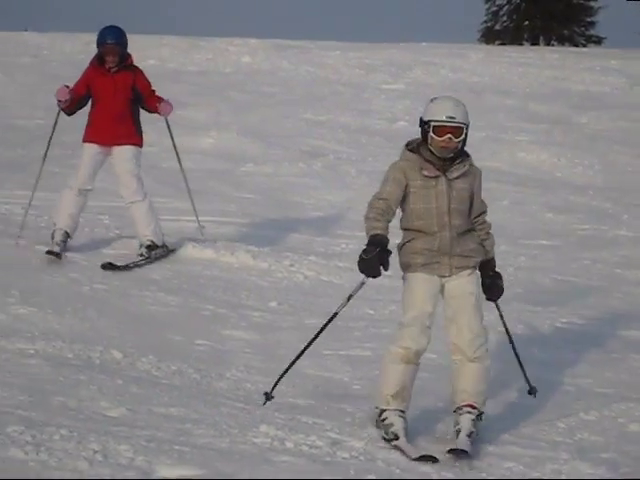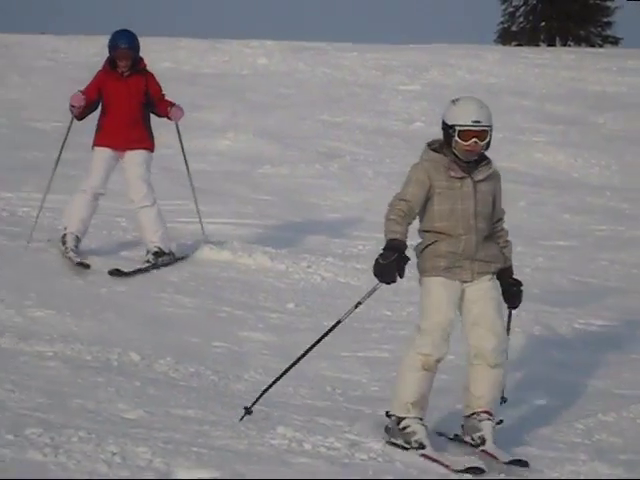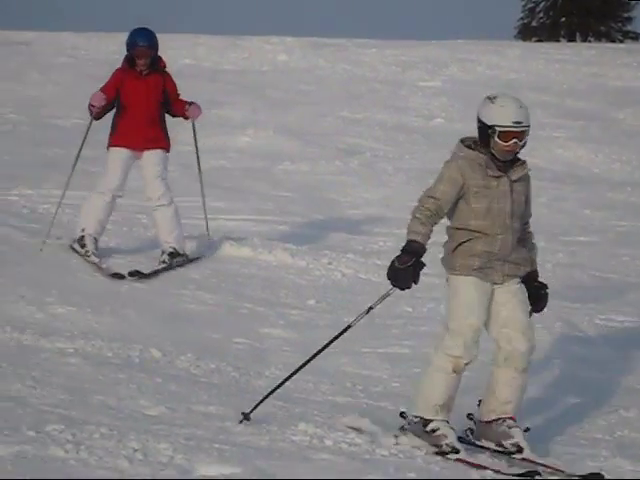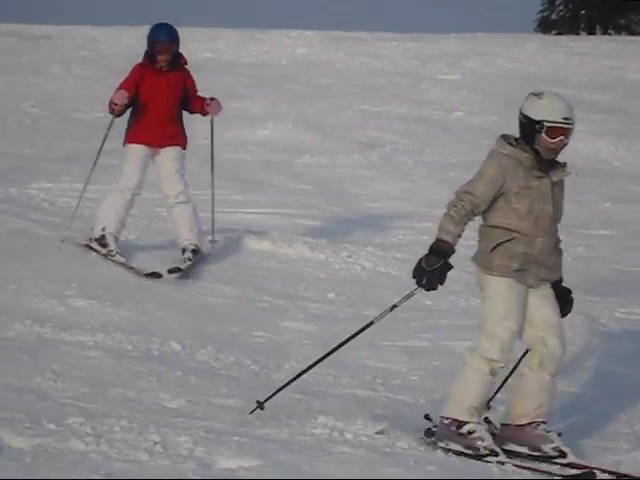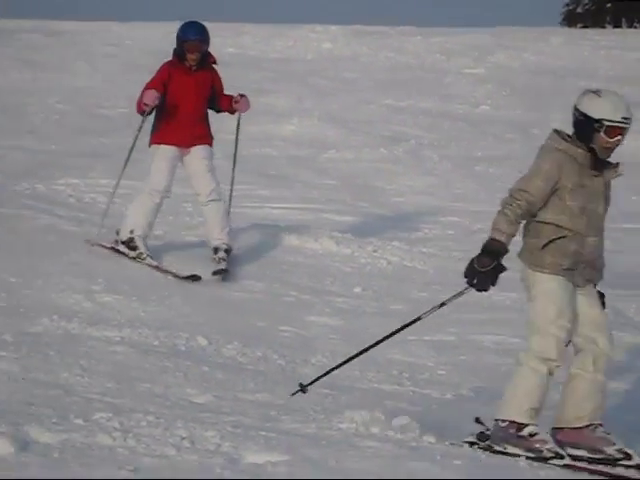
dt=0.1s
person 1, frame 1
left shoulder: (469, 172)
right shoulder: (405, 167)
left elbow: (479, 221)
right elbow: (380, 207)
left wrist: (490, 266)
right wrist: (376, 242)
left hip: (463, 265)
right hip: (420, 263)
left knee: (470, 336)
right knee: (413, 335)
left ankle: (468, 407)
right ankle: (390, 407)
person 1, frame 2
left shoulder: (489, 175)
right shoulder: (429, 167)
left elbow: (497, 227)
right elbow: (401, 208)
left wrist: (506, 273)
right wrist: (394, 247)
left hip: (482, 272)
right hip: (440, 268)
left knee: (490, 342)
right knee: (432, 340)
left ankle: (477, 414)
right ankle: (404, 415)
person 1, frame 3
left shoulder: (520, 176)
right shoulder: (462, 165)
right elbow: (429, 208)
left wrist: (531, 276)
right wrist: (412, 251)
left hip: (508, 274)
right hip: (468, 268)
left knee: (518, 343)
right knee: (461, 343)
left ankle: (496, 419)
right ankle: (429, 417)
person 1, frame 4
left shoulder: (554, 177)
right shoulder: (503, 163)
right elbow: (463, 205)
left wrist: (557, 282)
right wrist: (440, 251)
left hip: (537, 277)
right hip: (502, 269)
left knee: (550, 345)
right knee: (497, 344)
left ankle: (524, 421)
right ankle: (458, 419)
person 1, frame 5
left shoulder: (602, 174)
right shoulder: (557, 159)
right elbow: (517, 203)
left wrist: (595, 284)
right wrist: (493, 251)
left hip: (581, 274)
right hip: (549, 266)
left knee: (598, 344)
right knee: (551, 343)
left ankle: (578, 424)
right ankle: (514, 421)
person 2, frame 1
left shoulder: (133, 74)
right shoulder: (92, 73)
left elbow: (148, 98)
right elbow: (74, 104)
left wrist: (160, 105)
right wrist: (65, 100)
left hip: (126, 140)
right hip: (95, 139)
left knee: (133, 189)
right knee: (80, 183)
left ankle: (153, 240)
right ankle: (62, 230)
person 2, frame 2
left shoulder: (145, 78)
right shoulder: (103, 76)
left elbow: (158, 103)
right elbow: (83, 110)
left wrist: (171, 110)
right wrist: (77, 105)
left hip: (138, 145)
right hip: (106, 143)
left knee: (142, 194)
right knee: (92, 187)
left ankle: (159, 246)
right ankle: (71, 235)
person 2, frame 3
left shoulder: (162, 77)
right shoulder: (121, 75)
left elbow: (173, 103)
right elbow: (101, 109)
left wrist: (188, 109)
right wrist: (96, 105)
left hip: (154, 144)
right hip: (122, 143)
left knee: (159, 193)
right knee: (109, 188)
left ankle: (174, 247)
right ankle: (87, 236)
person 2, frame 4
left shoulder: (182, 73)
right shoulder: (140, 71)
left elbow: (189, 101)
right elbow: (116, 106)
left wrist: (206, 106)
right wrist: (118, 103)
left hip: (172, 142)
right hip: (139, 139)
left knee: (177, 191)
right knee: (129, 185)
left ankle: (191, 243)
right ankle: (103, 234)
person 2, frame 5
left shoulder: (209, 72)
right shoulder: (168, 69)
left elbow: (216, 100)
right elbow: (145, 105)
left wrist: (234, 103)
right wrist: (147, 102)
left hip: (199, 141)
right hip: (166, 139)
left knee: (209, 189)
right knee: (157, 187)
left ankle: (221, 243)
right ankle: (130, 236)
